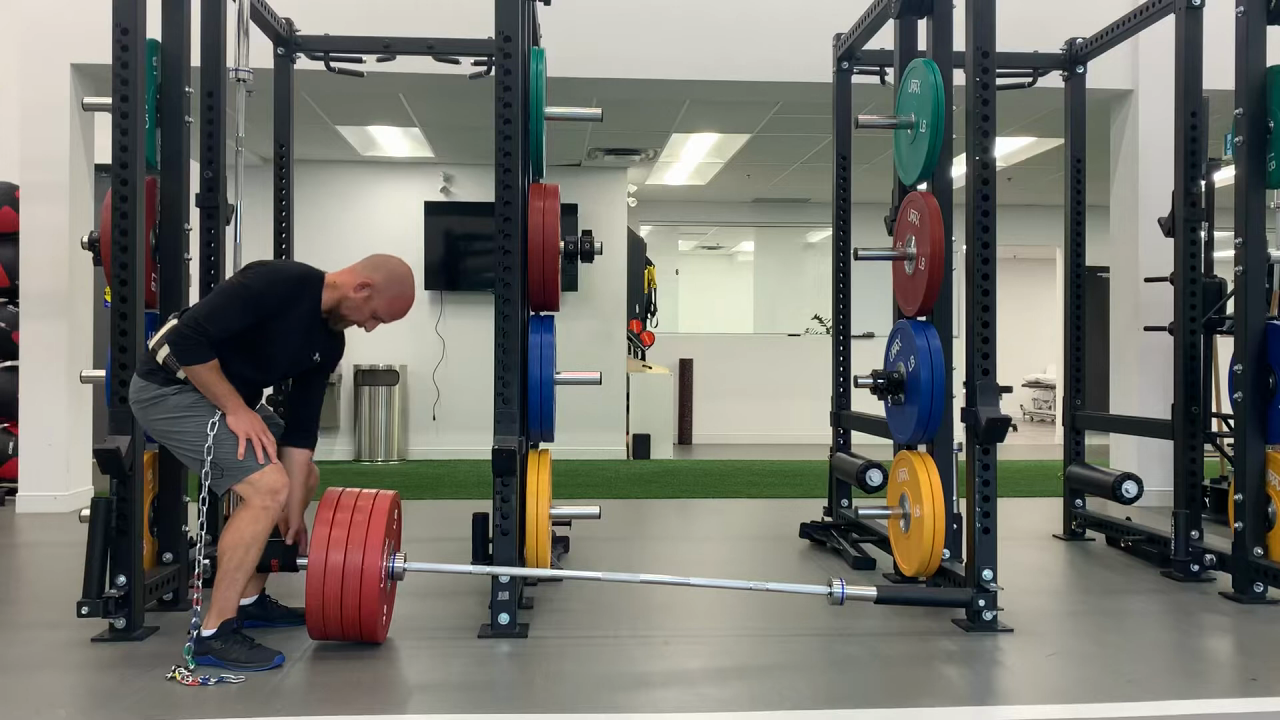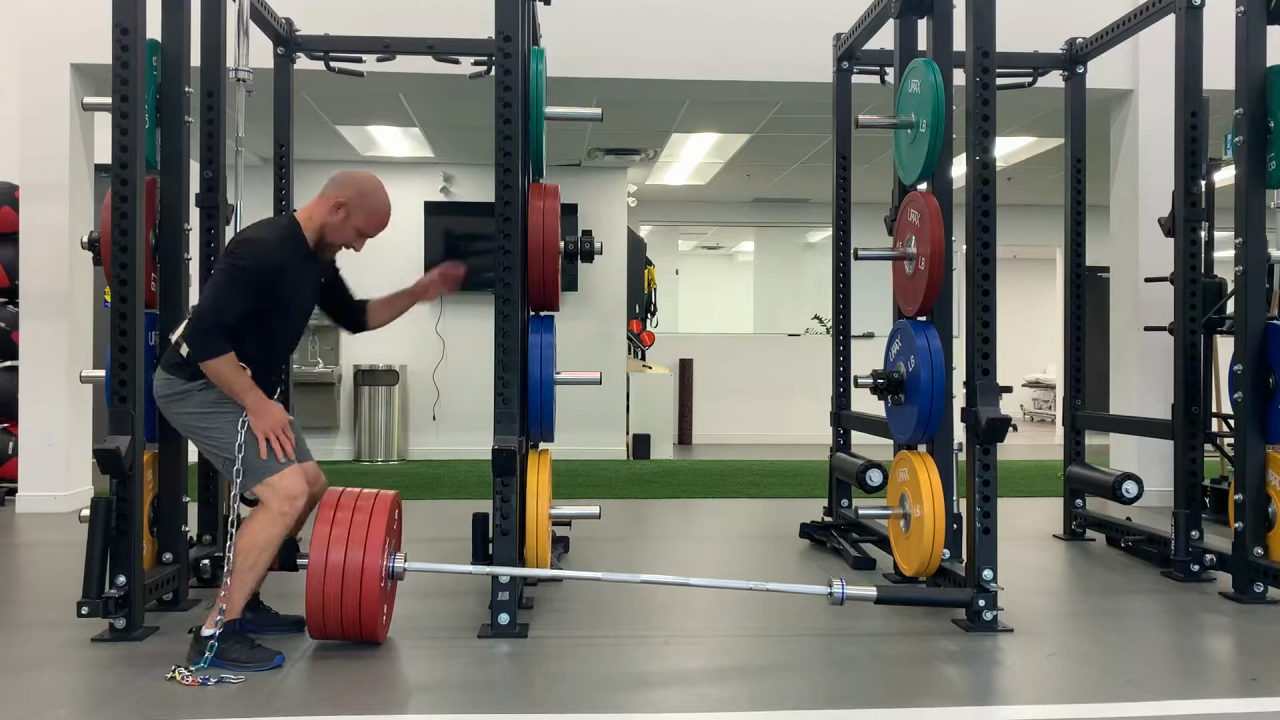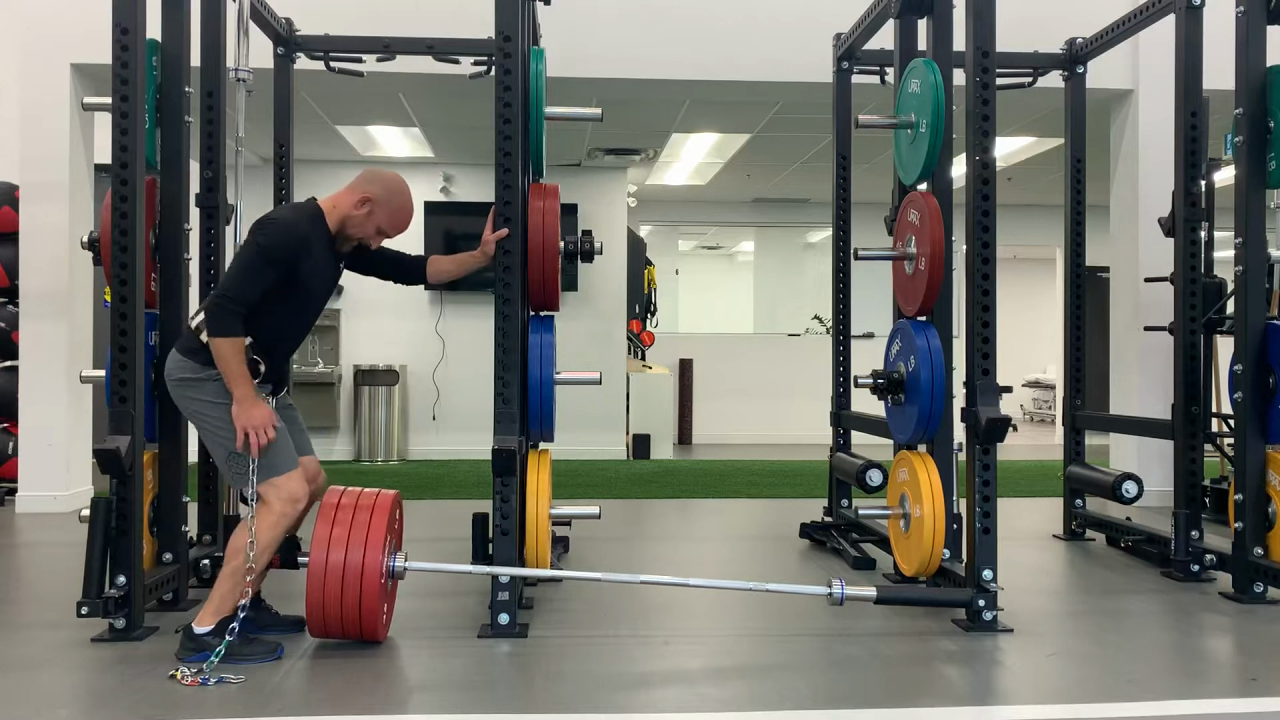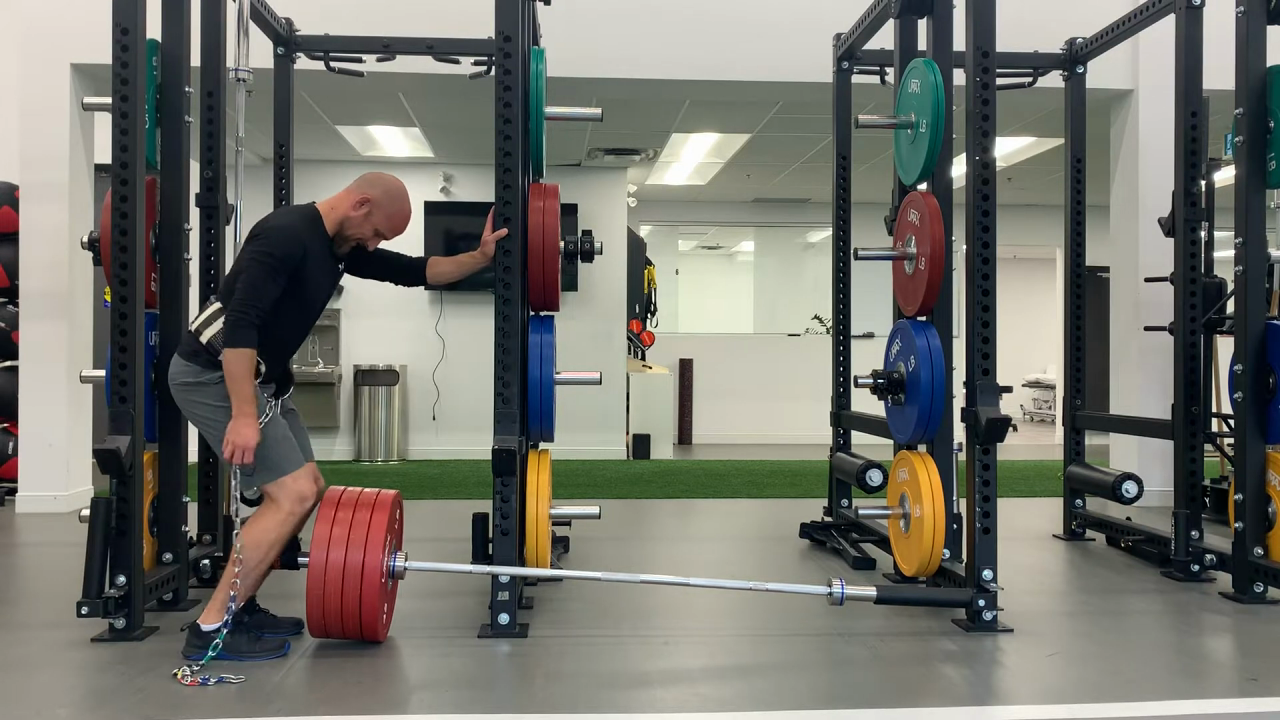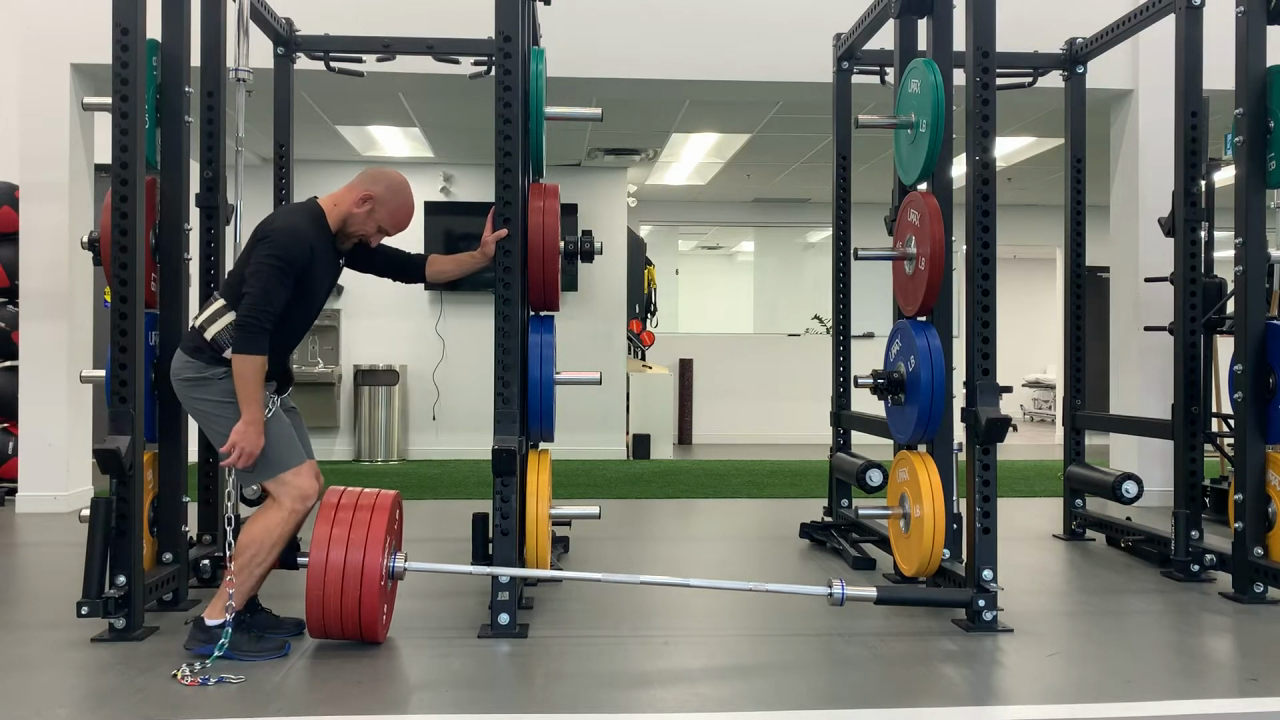
dt=0.5s
person 1, frame 1
left shoulder: (328, 341)
right shoulder: (277, 283)
left elbow: (302, 423)
right elbow: (188, 337)
left wrist: (293, 510)
right wrist: (237, 410)
right hip: (168, 388)
left knee: (303, 477)
right knee: (267, 487)
left ankle: (249, 600)
right ankle: (214, 633)
person 1, frame 2
left shoulder: (317, 259)
right shoulder: (265, 248)
left elbow: (353, 317)
right elbow: (202, 335)
left wrist: (417, 294)
right wrist: (257, 406)
left hip: (245, 387)
right hip: (197, 384)
left knee: (308, 486)
right knee: (285, 493)
left ankle: (241, 603)
right ankle: (214, 634)
person 1, frame 3
left shoulder: (340, 242)
right shoulder: (287, 230)
left elbow: (412, 270)
right elbow: (222, 310)
left wrist: (481, 256)
right wrist: (244, 399)
left hip: (257, 376)
right hip: (210, 372)
left knee: (310, 483)
right knee: (284, 496)
left ankle: (243, 603)
right ankle: (205, 632)
person 1, frame 4
left shoulder: (337, 245)
right shoulder: (286, 234)
left elbow: (411, 272)
right elbow: (240, 323)
left wrist: (480, 257)
right wrist: (244, 417)
left hip: (256, 377)
right hip: (211, 374)
left knee: (308, 490)
right knee: (292, 496)
left ankle: (239, 606)
right ankle: (211, 629)
person 1, frame 5
left shoulder: (337, 239)
right shoulder: (292, 232)
left elbow: (410, 268)
right elbow: (251, 326)
left wrist: (479, 257)
right wrist: (252, 421)
left hip: (249, 371)
right hip: (215, 370)
left knee: (307, 489)
right knee: (295, 492)
left ankle: (240, 605)
right ankle: (215, 623)
